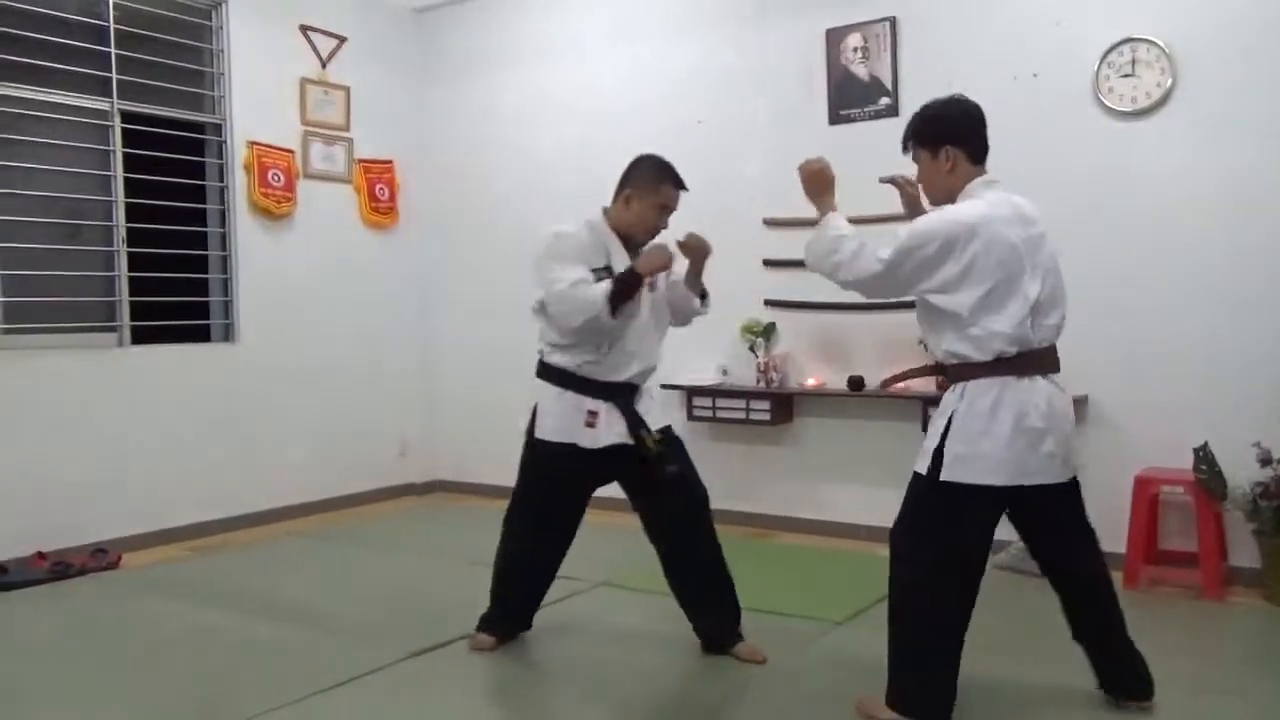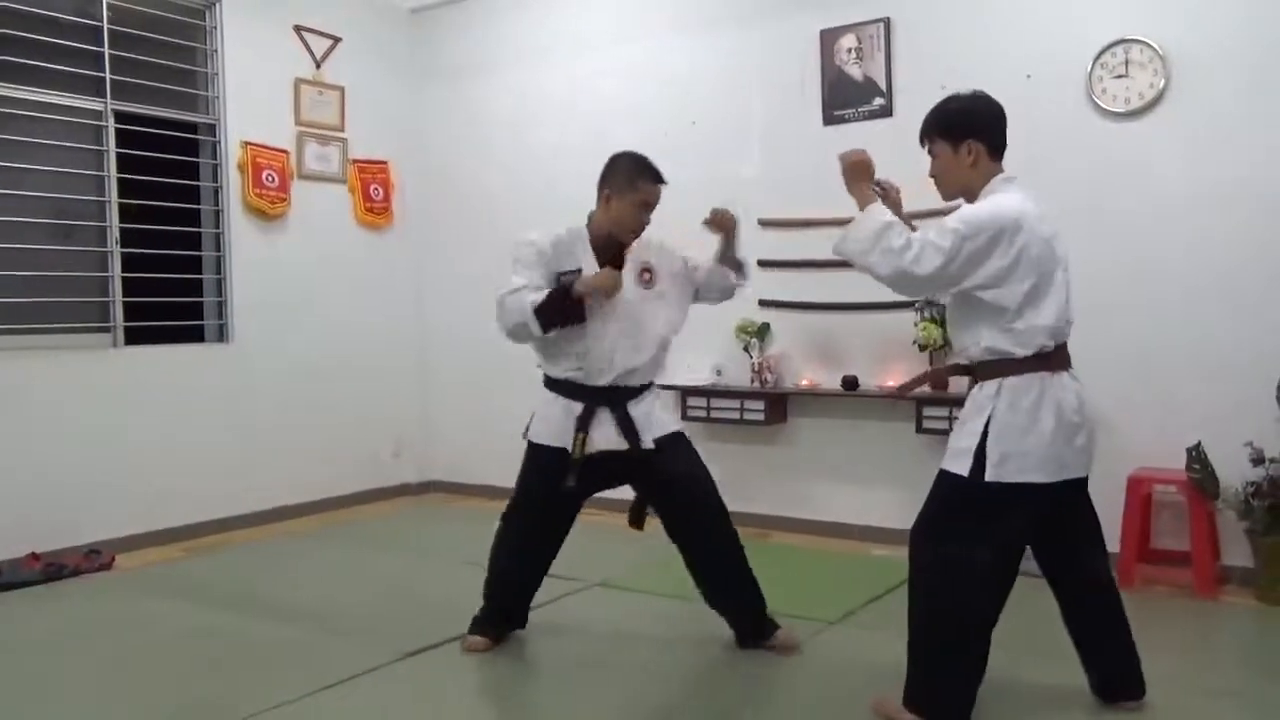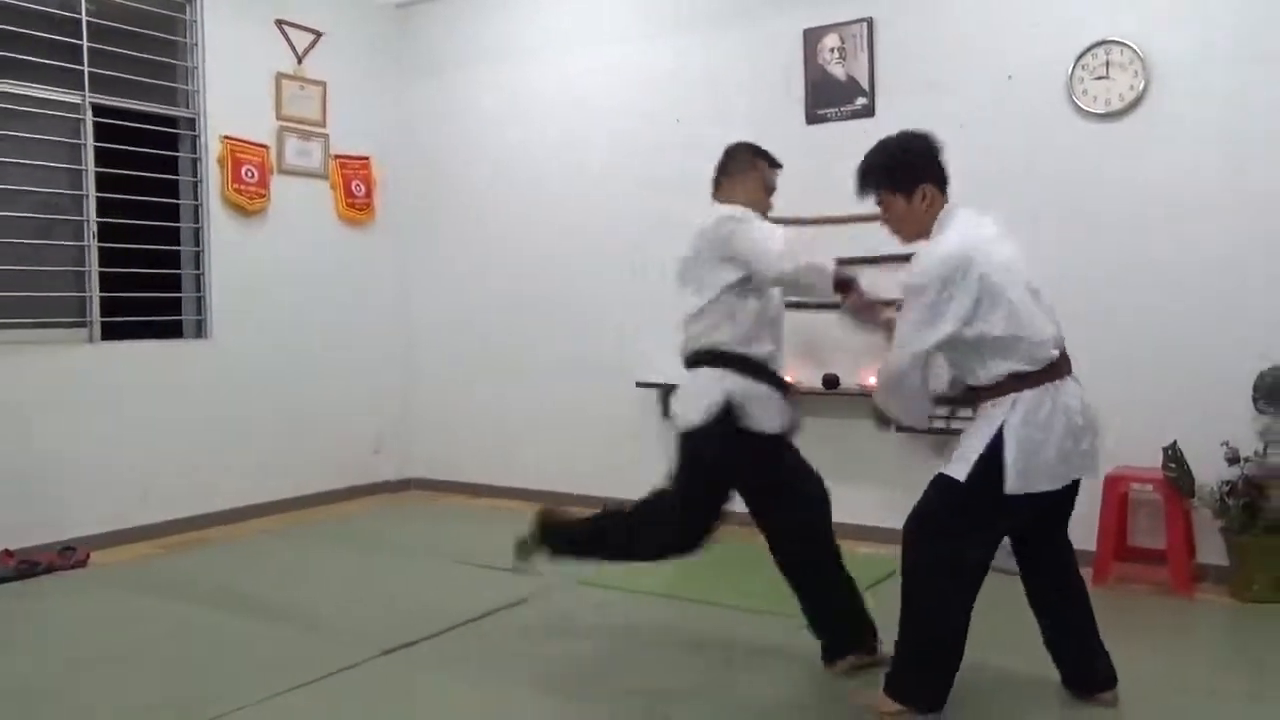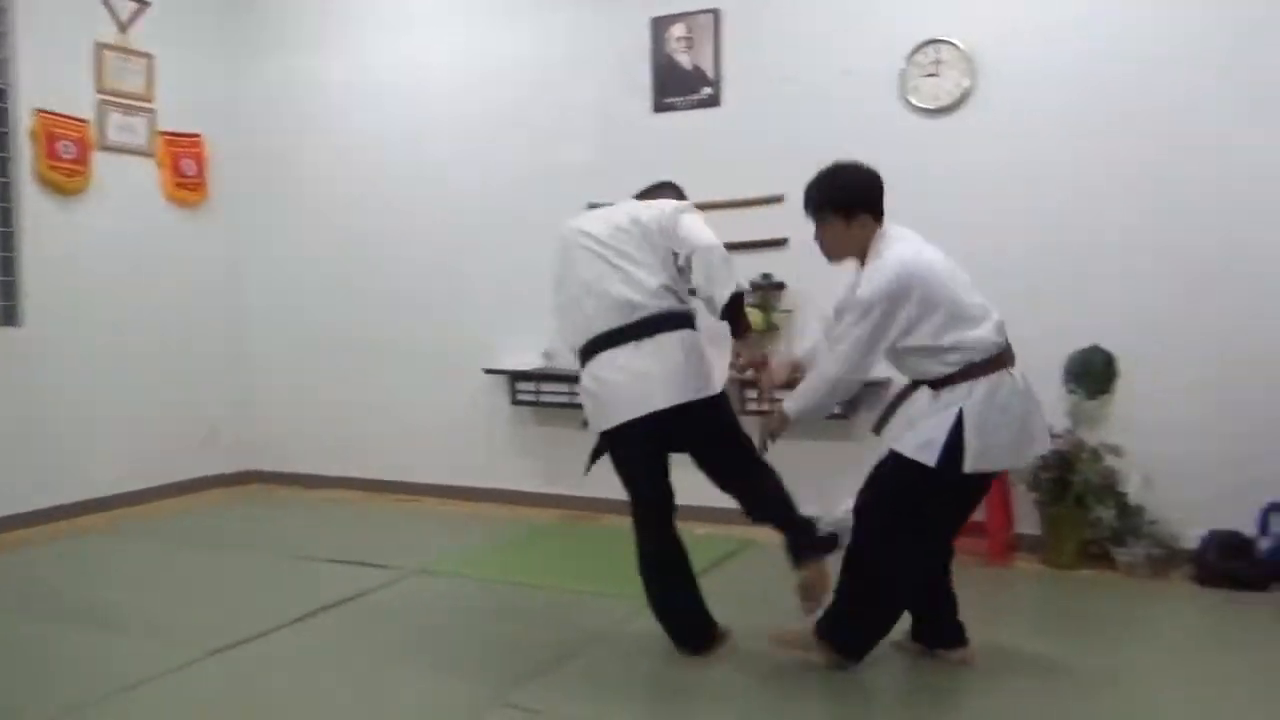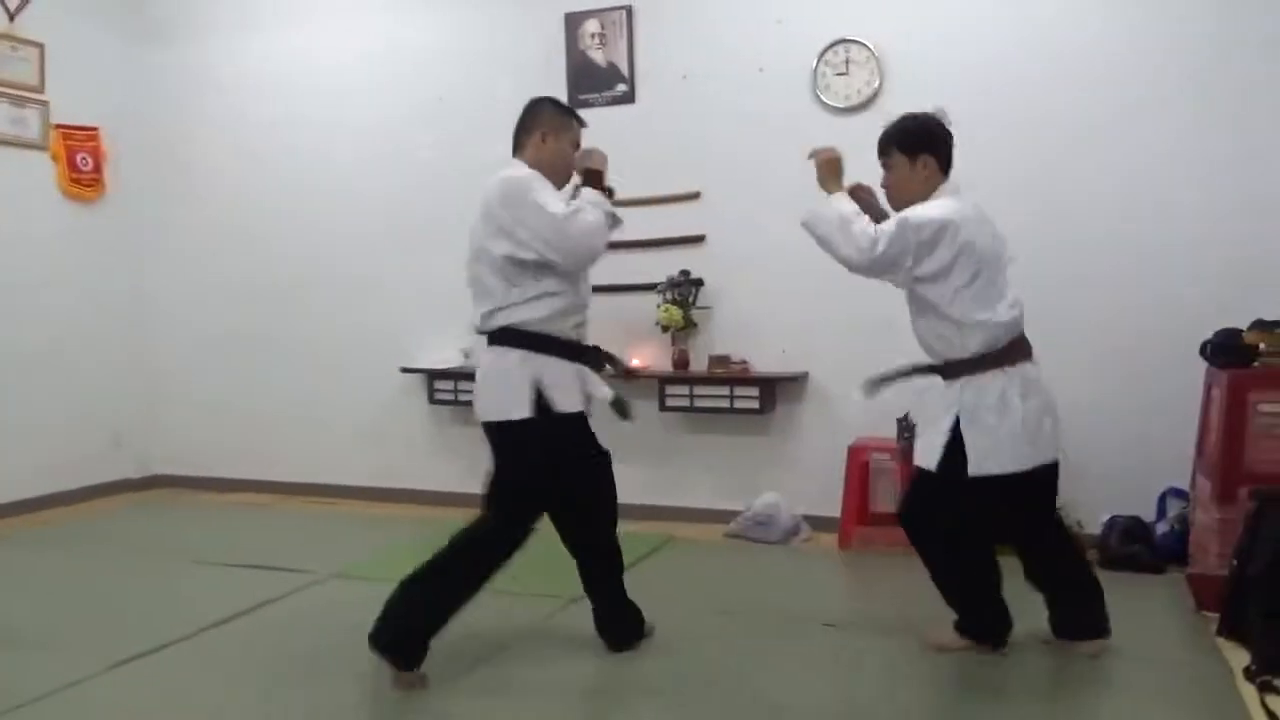
dt=0.4s
person 1, frame 1
left shoulder: (952, 227)
right shoulder: (1021, 214)
left elbow: (869, 272)
left wrist: (825, 208)
right wrist: (921, 217)
left hip: (987, 410)
right hip: (1042, 402)
left knee: (925, 550)
right knee: (1069, 550)
person 1, frame 2
left shoulder: (990, 219)
right shoulder: (1018, 211)
left elbow: (909, 269)
right elbow: (941, 266)
left wrist: (864, 199)
right wrist: (898, 218)
left hip: (1013, 409)
right hip: (1051, 403)
left knee: (949, 551)
right knee: (1073, 552)
person 1, frame 3
left shoulder: (940, 261)
right shoulder: (974, 234)
left elbow: (910, 361)
left wrist: (895, 404)
right wrist: (884, 319)
left hip: (1020, 421)
right hip: (1057, 409)
left knee: (939, 545)
right knee: (1044, 550)
person 1, frame 4
left shoulder: (888, 278)
right shoulder: (892, 249)
left elbow: (846, 365)
right elbow: (848, 326)
left wrist: (788, 412)
right wrist: (796, 366)
left hip: (975, 405)
right hip: (974, 395)
left knee: (885, 515)
right knee: (922, 515)
left ankle: (838, 638)
right ankle: (939, 634)
person 1, frame 5
left shoulder: (936, 222)
right shoulder: (960, 218)
left elbow: (862, 252)
right elbow: (904, 259)
left wrist: (832, 191)
right wrist: (878, 216)
left hip: (984, 400)
right hip: (1014, 393)
left knee: (930, 516)
right knee: (1032, 523)
left ankle: (983, 625)
right ankle: (1085, 626)
person 2, frame 1
left shoulder: (644, 256)
right shoulder: (568, 242)
left elbow: (681, 311)
right elbow: (573, 312)
left wrist: (694, 270)
right wrist: (635, 275)
left hip: (631, 407)
right hip: (570, 409)
left knee: (686, 510)
right knee: (537, 520)
left ankle: (720, 630)
right ankle: (503, 619)
person 2, frame 2
left shoulder: (658, 256)
right shoulder: (546, 250)
left elbow: (718, 286)
right elbow: (513, 318)
left wrist: (728, 243)
right wrist: (579, 292)
left hip: (639, 415)
right hip: (568, 416)
left knee: (701, 512)
right knee: (530, 523)
left ankle: (753, 624)
right ankle: (497, 619)
person 2, frame 3
left shoulder: (719, 235)
right shoulder: (734, 225)
right elbow: (786, 264)
right wrist: (846, 284)
left hip: (738, 401)
right hip: (728, 399)
left knee: (802, 506)
right knee: (682, 522)
left ankle: (847, 638)
right ankle: (557, 532)
person 2, frame 4
left shoulder: (576, 232)
right shoulder: (674, 214)
right elbow: (705, 253)
right wrist: (743, 330)
left hip: (606, 380)
right hip: (671, 366)
left knee: (652, 514)
right knee: (744, 470)
left ankle: (694, 629)
right ankle: (808, 552)
person 2, frame 5
left shoulder: (516, 192)
right shoulder: (518, 187)
left elbow: (555, 252)
right elbow: (579, 244)
left wrist: (589, 189)
right wrist: (596, 186)
left hip: (530, 374)
right hip: (531, 377)
left knee: (590, 496)
right knee: (508, 516)
left ankle: (619, 621)
right ankle: (401, 633)
